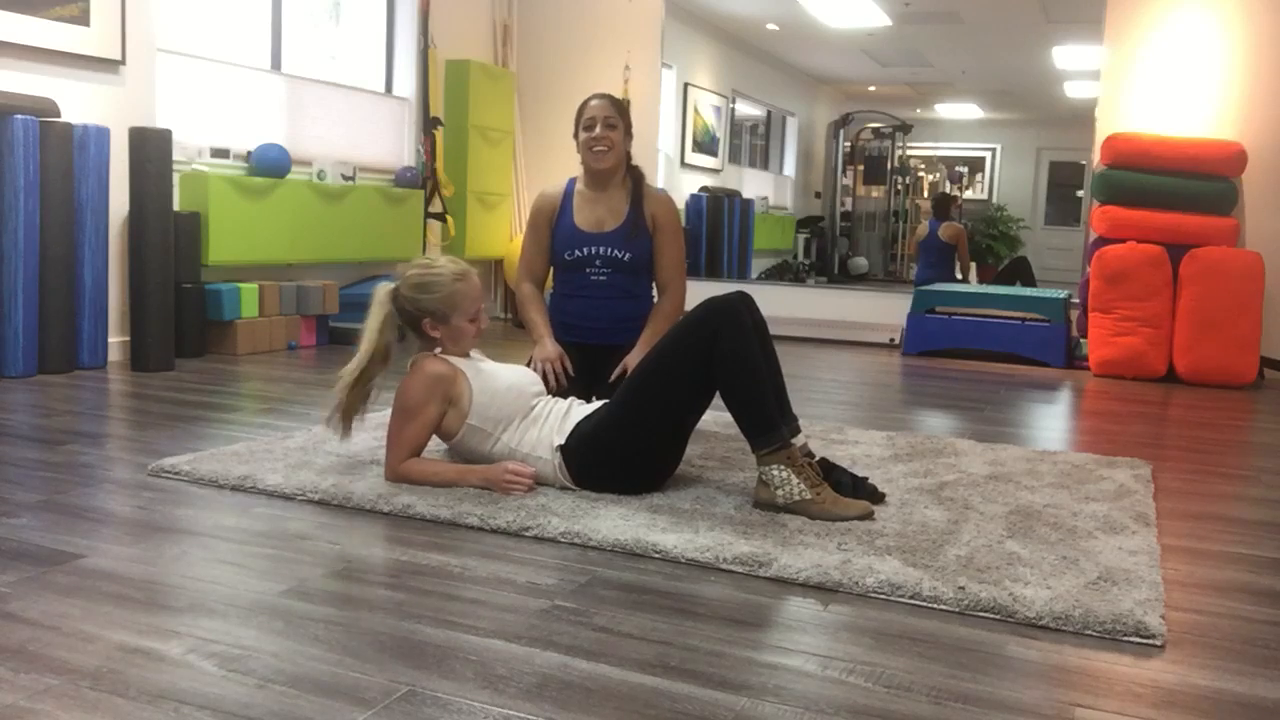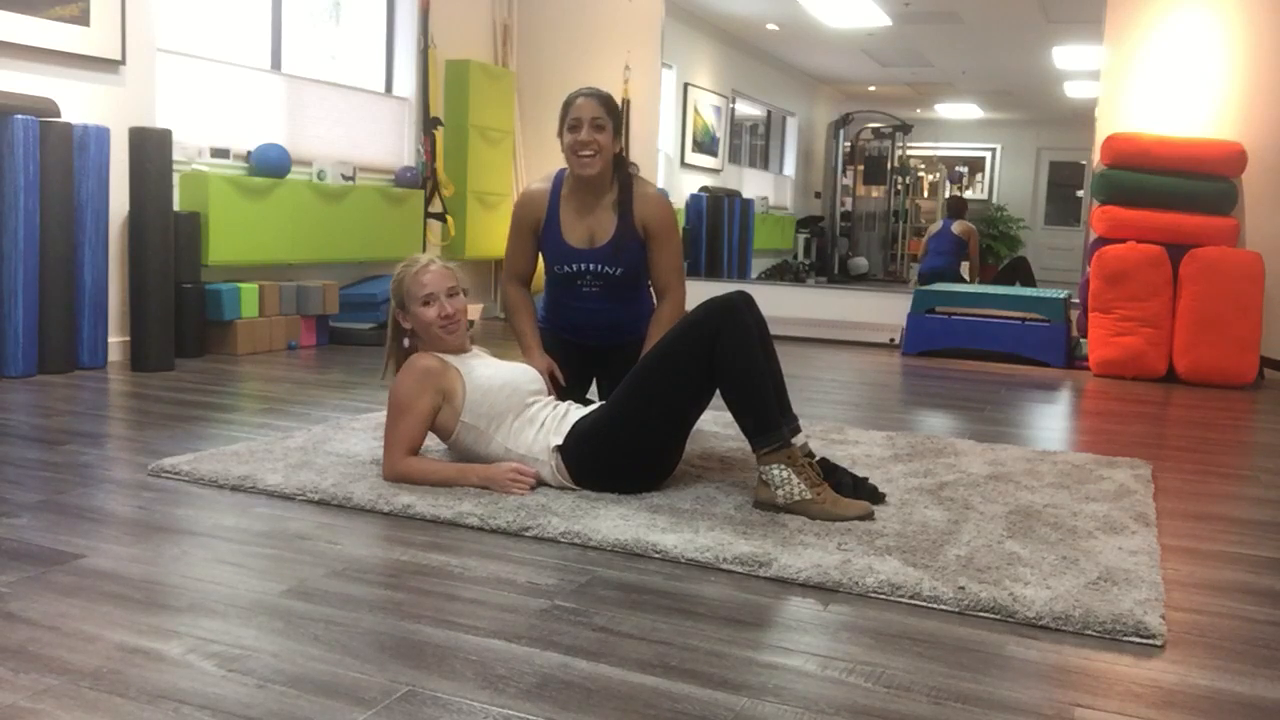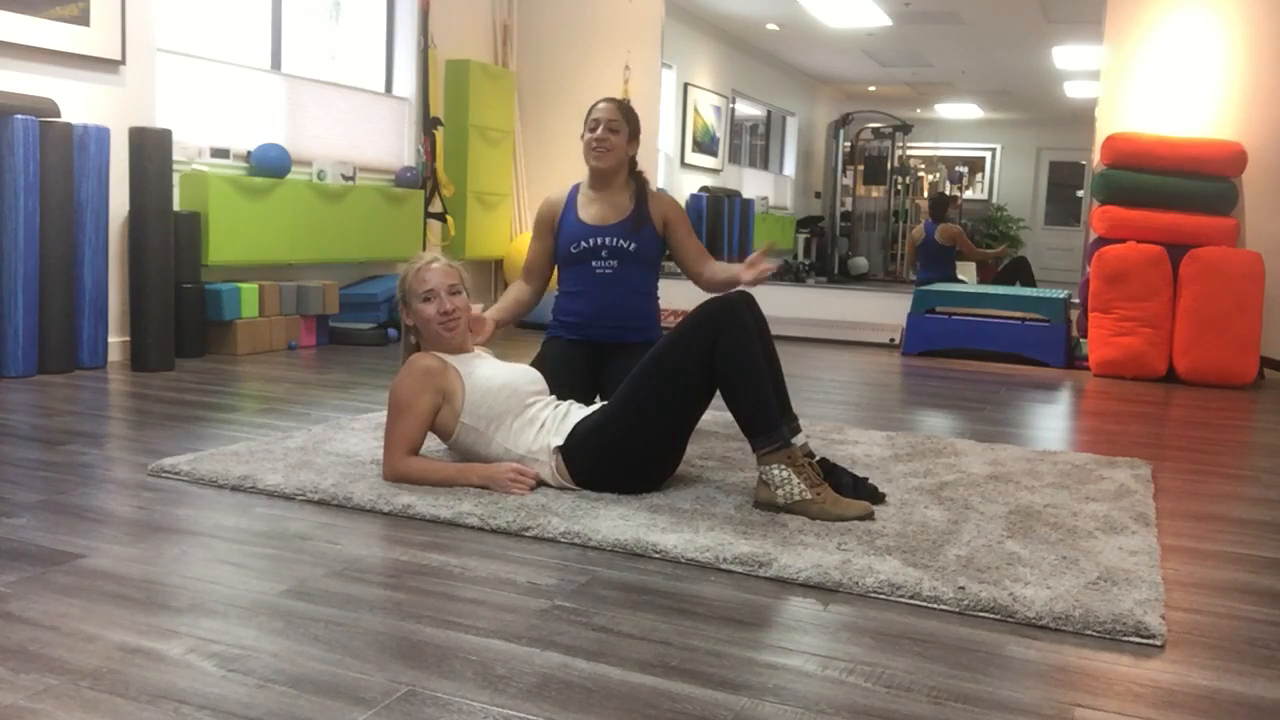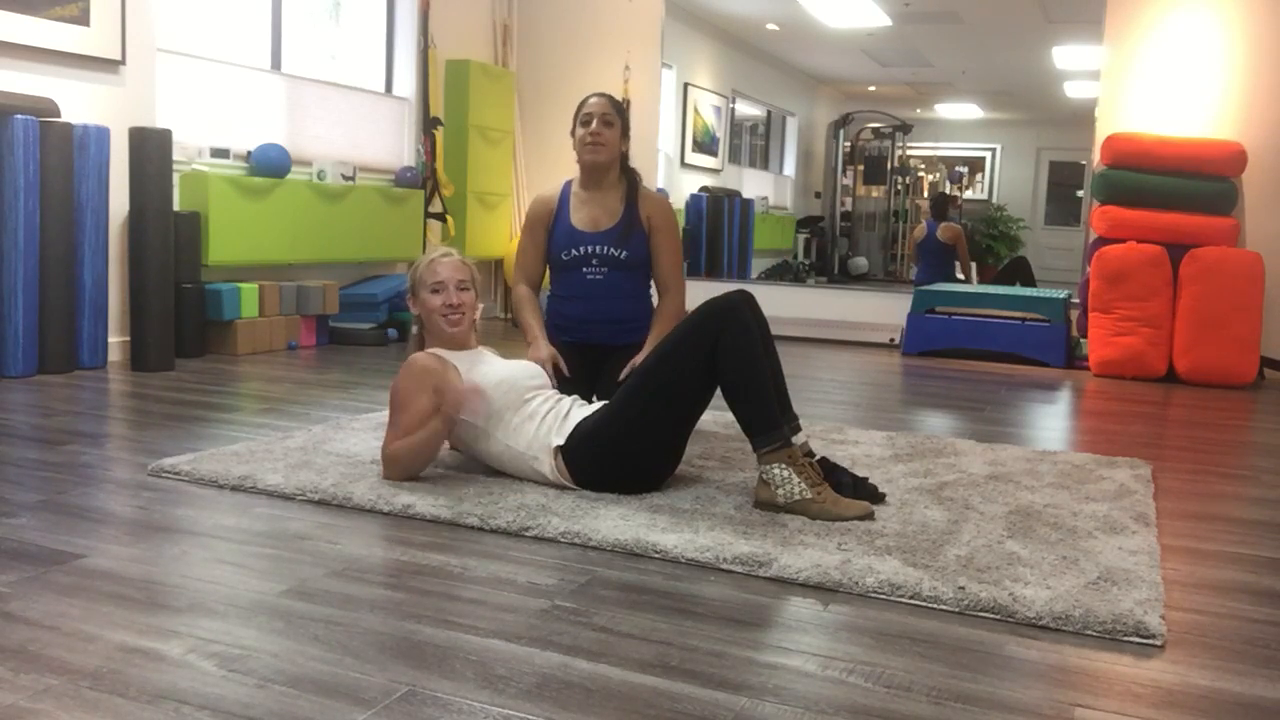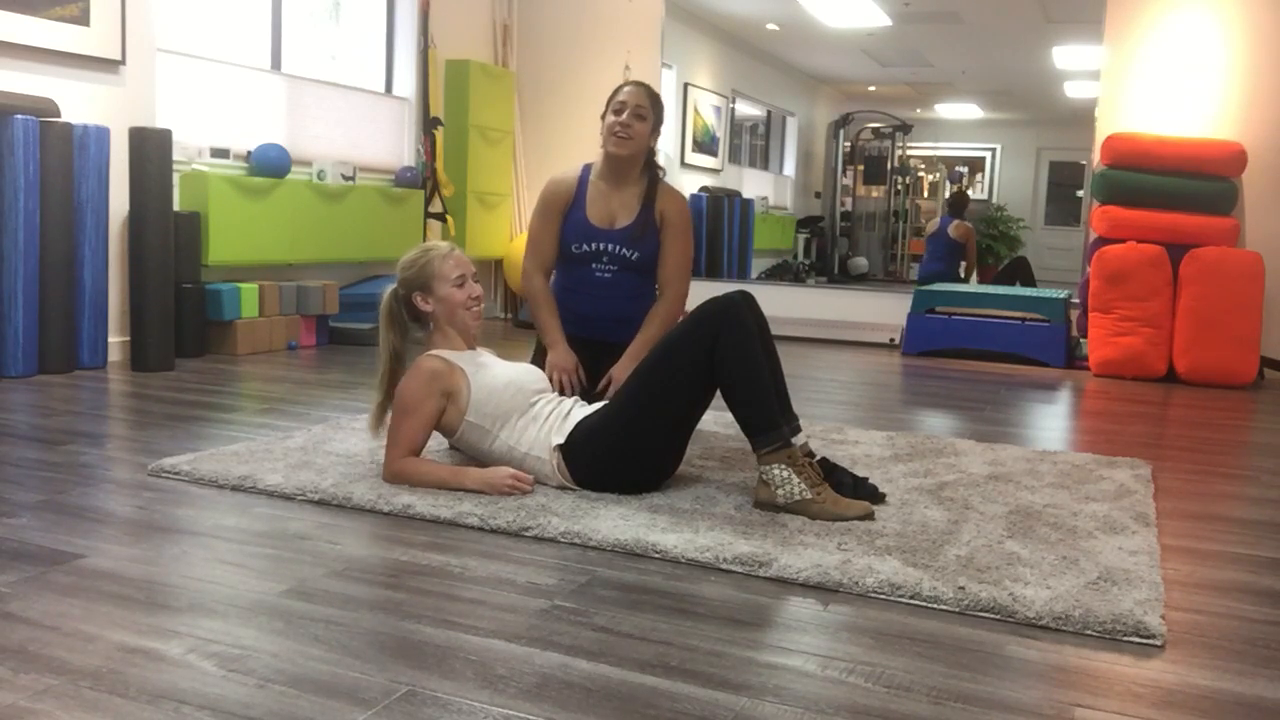
dt=1s
person 1, frame 1
left shoulder: (465, 359)
right shoulder: (432, 376)
right elbow: (398, 466)
right wrist: (483, 474)
left hip: (603, 436)
right hip: (596, 457)
left knee: (735, 309)
right knee: (720, 320)
left ankle: (792, 459)
right ankle: (783, 477)
person 1, frame 2
left shoulder: (477, 357)
right shoulder: (424, 372)
right elbow: (396, 465)
right wrist: (484, 473)
left hip: (596, 439)
right hip: (589, 457)
left knee: (734, 309)
right knee: (722, 319)
left ankle: (794, 458)
right ankle: (783, 477)
person 1, frame 3
left shoulder: (479, 357)
right shoulder: (423, 372)
right elbow: (395, 465)
right wrist: (481, 472)
left hip: (602, 441)
right hip: (590, 458)
left knee: (735, 307)
right knee: (721, 318)
left ankle: (792, 458)
right ankle: (783, 477)
person 1, frame 4
left shoulder: (483, 356)
right shoulder: (425, 370)
right elbow: (394, 464)
right wrist: (446, 421)
left hip: (603, 440)
right hip: (591, 457)
left knee: (737, 307)
right knee: (724, 318)
left ankle: (794, 459)
right ankle: (784, 477)
person 1, frame 5
left shoulder: (480, 358)
right shoulder: (430, 373)
right elbow: (397, 466)
right wrist: (479, 477)
left hip: (604, 439)
right hip: (592, 457)
left knee: (736, 308)
right knee: (723, 318)
left ankle: (794, 461)
right ankle: (784, 478)
person 2, frame 1
left shoulder: (656, 205)
right shoulder: (551, 202)
left elbow: (672, 292)
right elbow: (528, 283)
left wrist: (643, 350)
right wrist: (544, 340)
left hip: (628, 352)
right hip: (564, 348)
person 2, frame 2
left shoulder: (650, 204)
right shoulder: (536, 201)
left elbow: (670, 295)
right elbow: (515, 283)
right wrist: (533, 352)
left hip: (631, 342)
right hip: (560, 339)
person 2, frame 3
left shoulder: (659, 207)
right shoulder: (555, 208)
left elbow: (703, 268)
right elbow: (530, 283)
left wrist: (738, 273)
right wrist: (493, 316)
left hip: (636, 346)
right hip: (569, 343)
person 2, frame 4
left shoulder: (652, 208)
right shoulder: (546, 206)
left elbow: (672, 293)
right elbow: (524, 285)
left wrist: (651, 352)
right wrist: (538, 341)
left hip: (629, 349)
right hip: (564, 346)
person 2, frame 5
left shoulder: (669, 204)
right shoulder: (562, 190)
left elbow: (672, 295)
right elbow: (534, 273)
left wrist: (632, 359)
right wrist: (556, 346)
left hip: (632, 347)
right hip: (568, 341)
